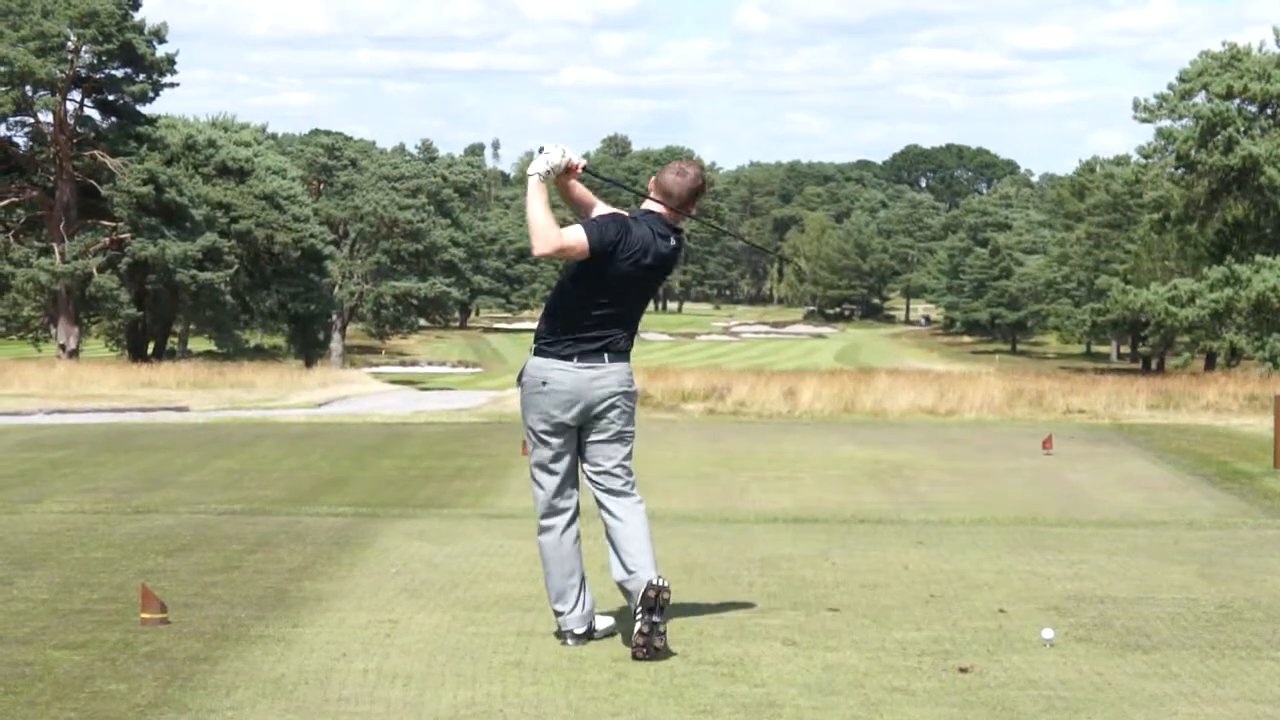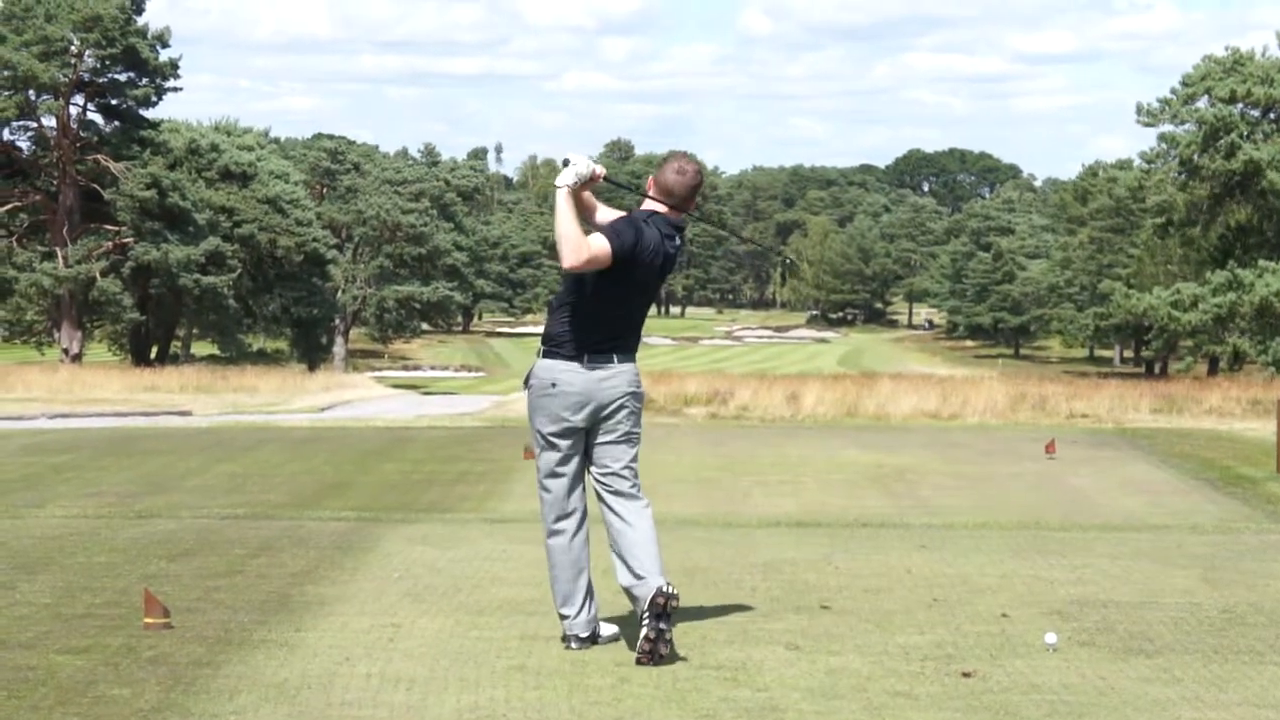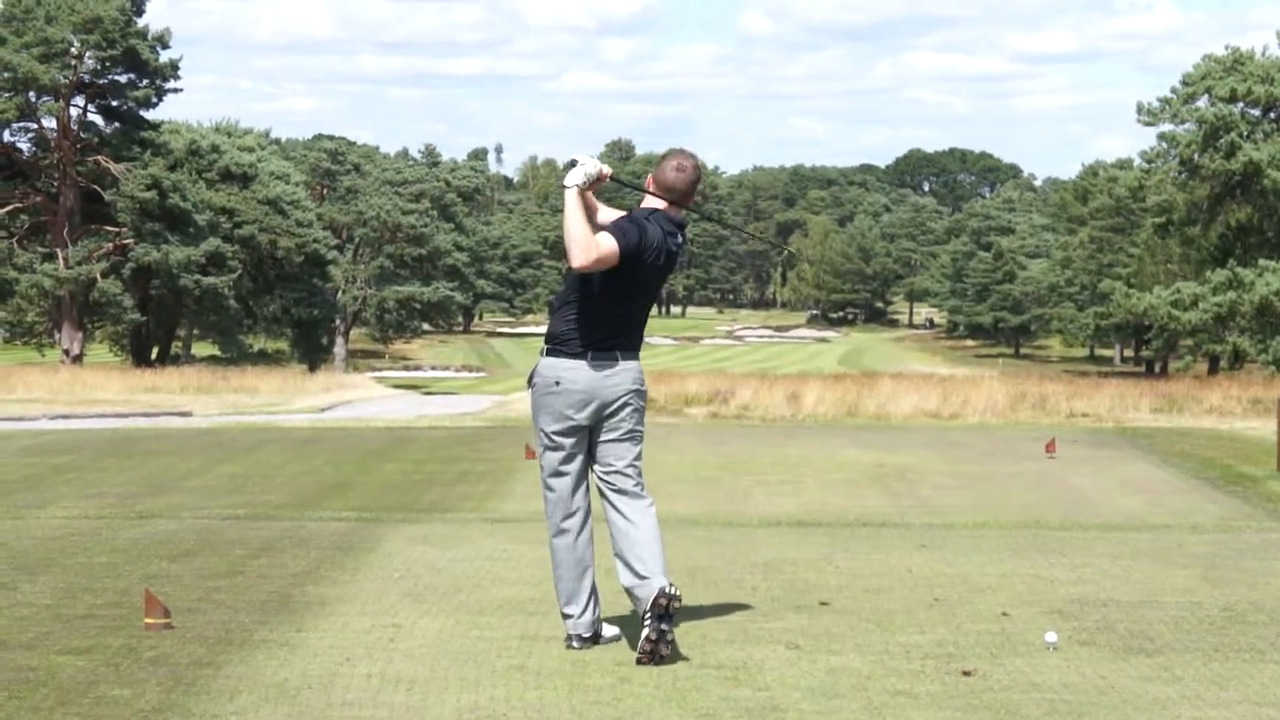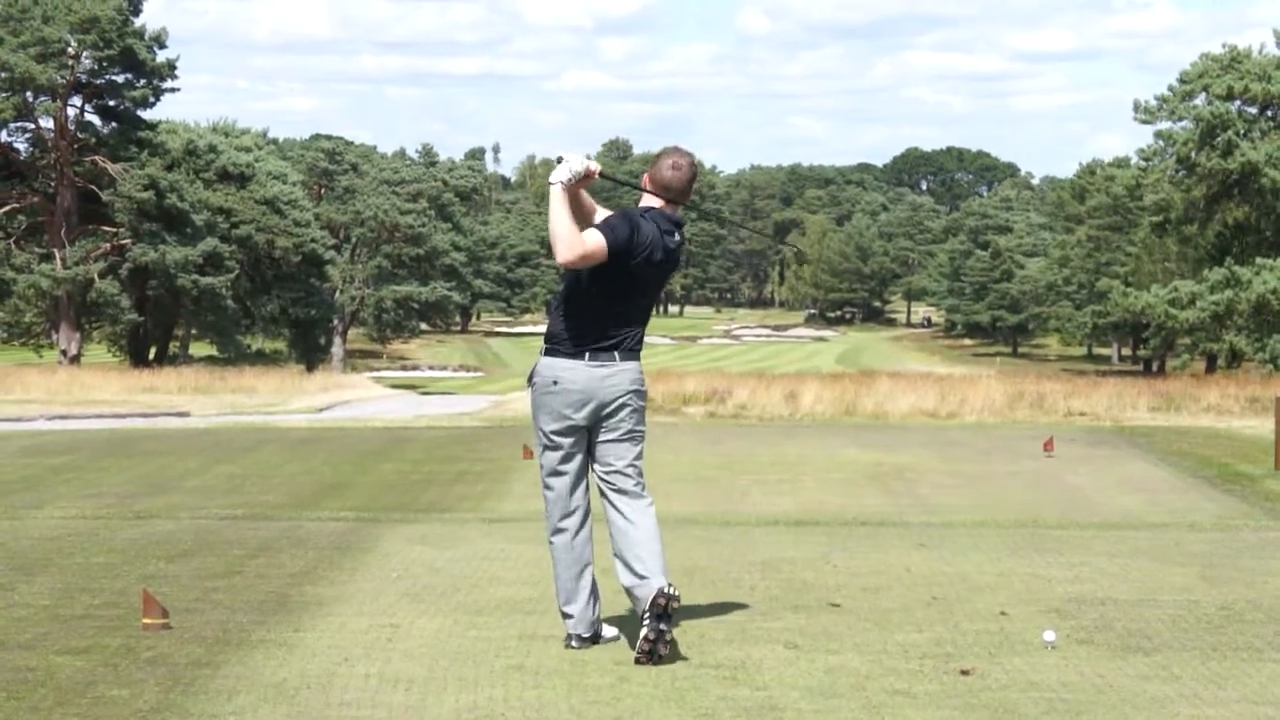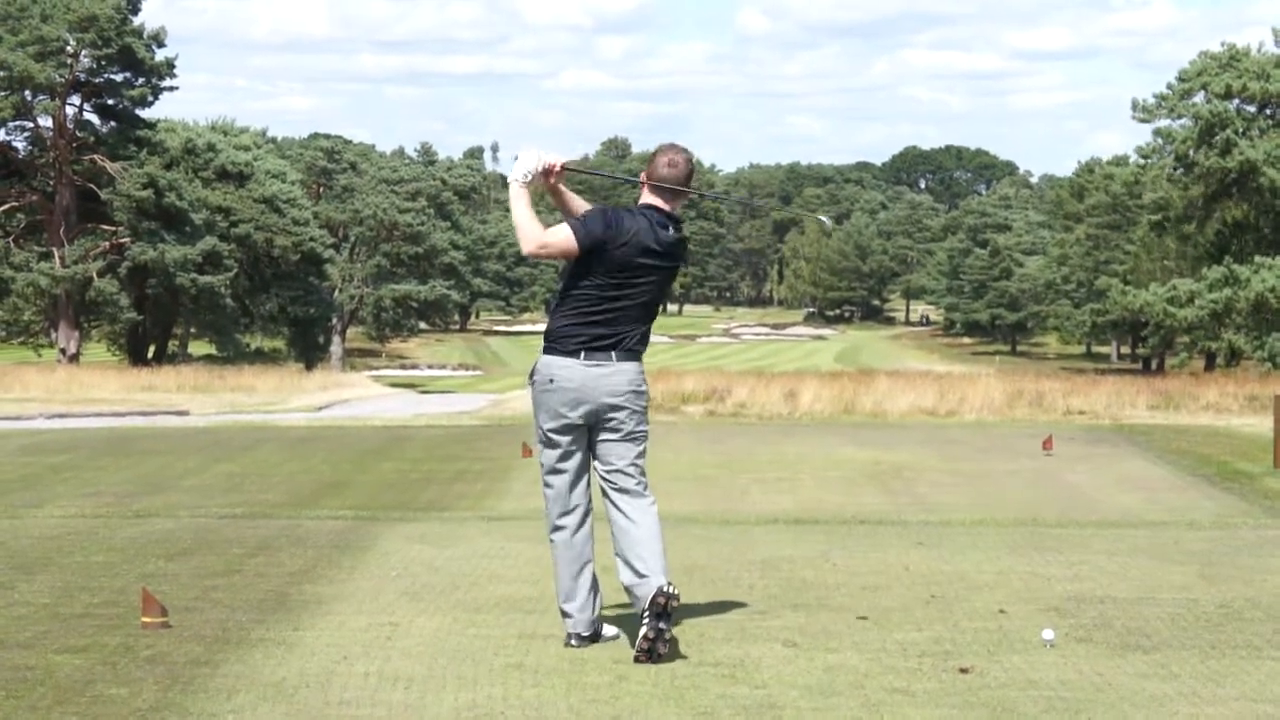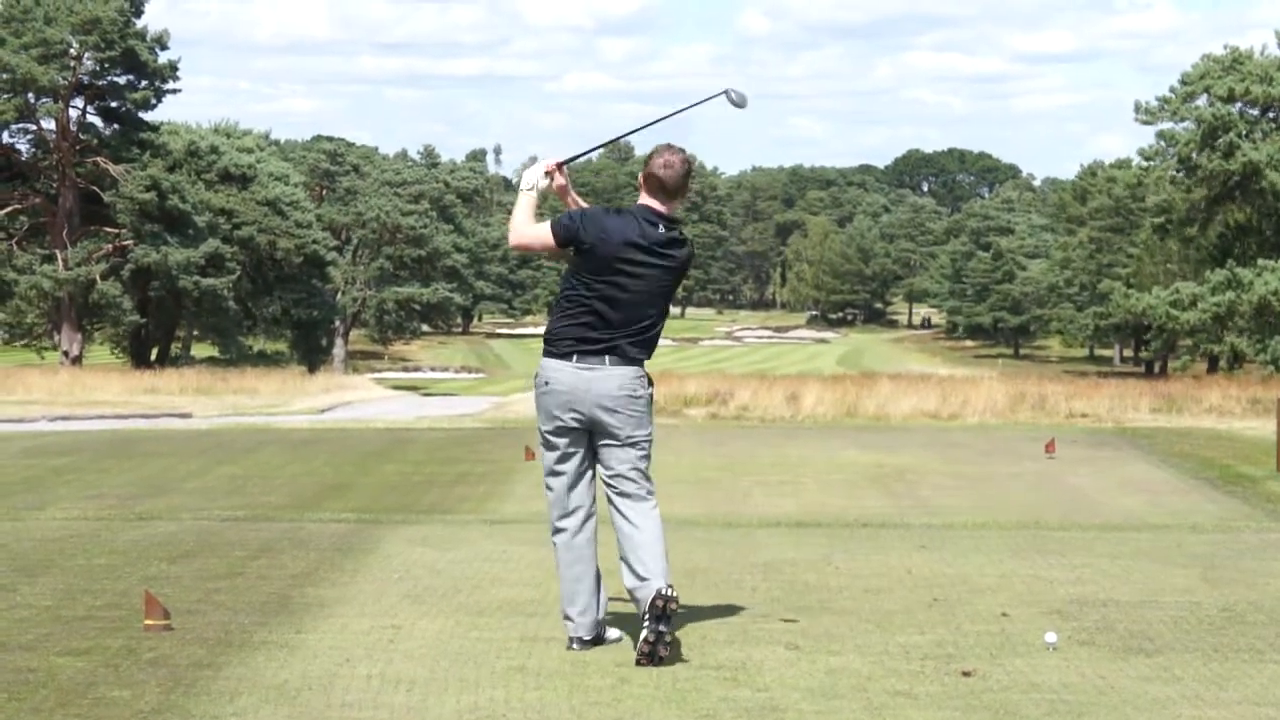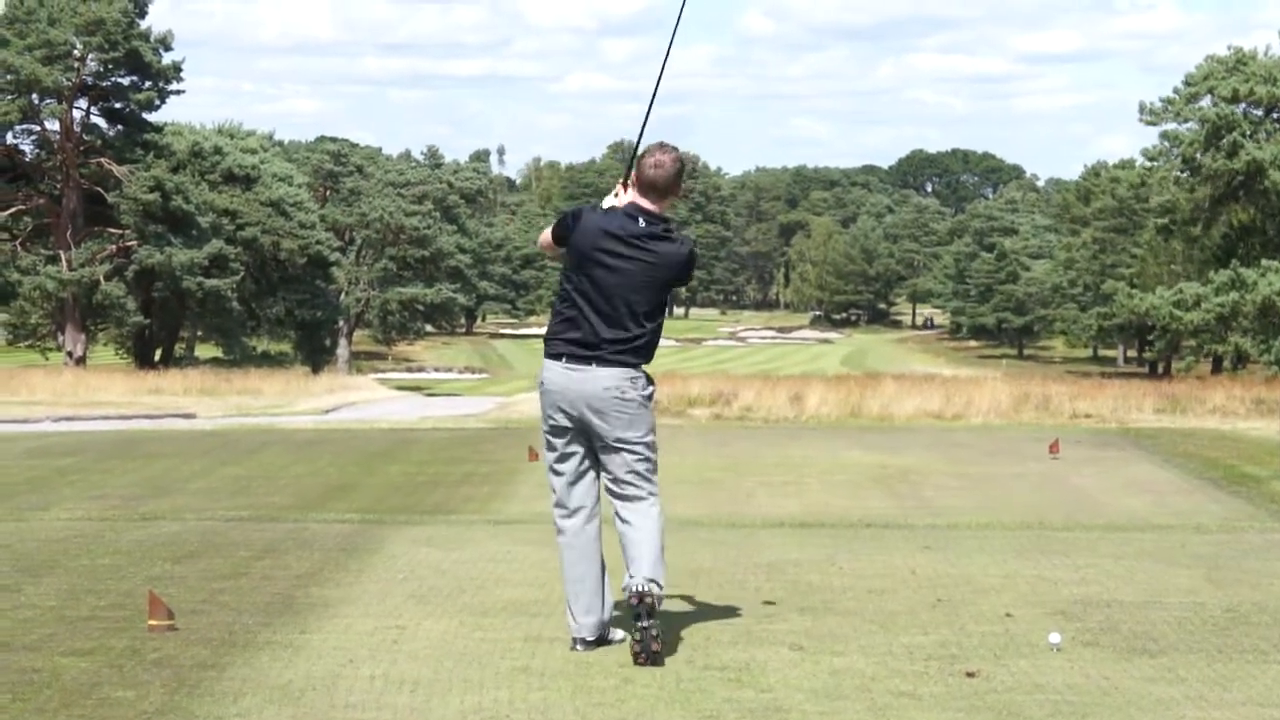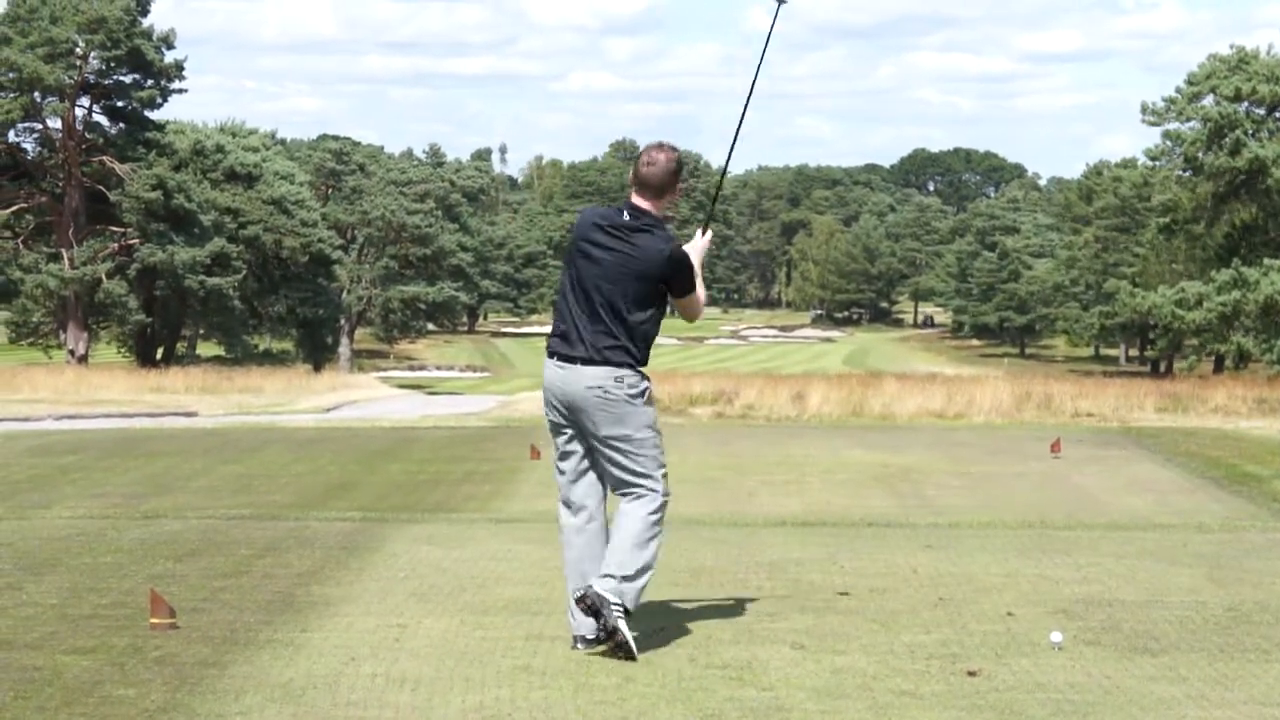
dt=0.2s
person 1, frame 1
left shoulder: (619, 231)
right shoulder: (667, 243)
left elbow: (545, 245)
right elbow: (593, 209)
left wrist: (538, 177)
right wrist: (565, 179)
left hip: (552, 374)
right hip: (610, 376)
left knee: (555, 503)
right knee: (617, 490)
left ankle: (574, 619)
right ankle: (645, 586)
person 1, frame 2
left shoulder: (633, 231)
right shoulder: (665, 238)
left elbow: (573, 257)
right elbow: (597, 212)
left wrist: (565, 187)
right wrist: (578, 187)
left hip: (561, 375)
right hip: (617, 377)
left knee: (562, 506)
right knee: (623, 493)
left ankle: (578, 624)
right ankle: (652, 593)
person 1, frame 3
left shoulder: (637, 229)
right shoulder: (667, 236)
left elbow: (582, 257)
right elbow: (598, 216)
left wrist: (574, 186)
right wrist: (582, 188)
left hip: (564, 373)
right hip: (621, 376)
left knee: (566, 504)
right knee: (626, 491)
left ankle: (581, 623)
right ankle: (655, 593)
person 1, frame 4
left shoulder: (630, 227)
right shoulder: (669, 241)
left elbow: (568, 253)
right elbow: (601, 226)
left wrist: (559, 186)
right wrist: (576, 190)
left hip: (563, 373)
right hip: (622, 376)
left knee: (565, 504)
right knee: (627, 492)
left ankle: (581, 623)
right ankle: (654, 593)
person 1, frame 5
left shoulder: (616, 223)
right shoulder: (675, 244)
left elbow: (533, 244)
left wrist: (520, 182)
right wrist: (557, 189)
left hip: (562, 373)
right hip: (622, 376)
left knee: (567, 503)
right knee: (630, 491)
left ankle: (581, 621)
right ankle: (654, 590)
person 1, frame 6
left shoulder: (597, 225)
right shoulder: (681, 251)
left elbow: (518, 237)
left wrist: (531, 188)
right wrist: (567, 195)
left hip: (561, 376)
right hip: (622, 381)
left knee: (569, 506)
right knee: (634, 496)
left ankle: (584, 624)
right ankle: (655, 590)
person 1, frame 7
left shoulder: (584, 223)
right shoulder: (679, 251)
left elbow: (547, 243)
left hip: (560, 376)
right hip: (618, 383)
left knee: (574, 504)
right knee: (637, 494)
left ankle: (588, 624)
right ankle: (643, 590)
person 1, frame 8
left shoulder: (586, 223)
right shoulder: (666, 252)
right elbow: (691, 306)
right wrist: (696, 257)
left hip: (559, 375)
right hip: (611, 383)
left knee: (580, 501)
right knee: (646, 490)
left ankle: (585, 620)
right ankle: (609, 589)
